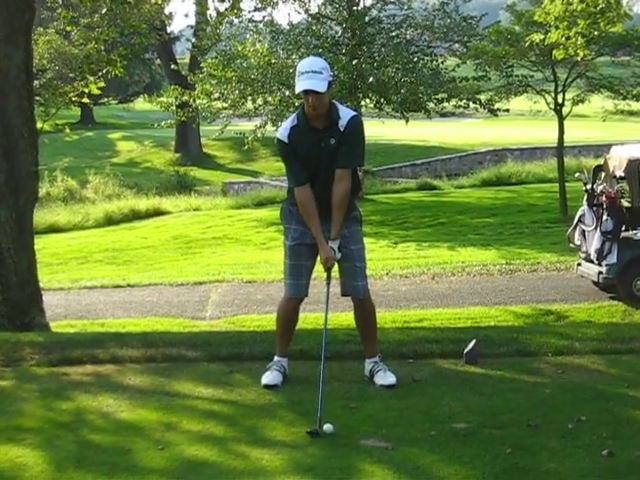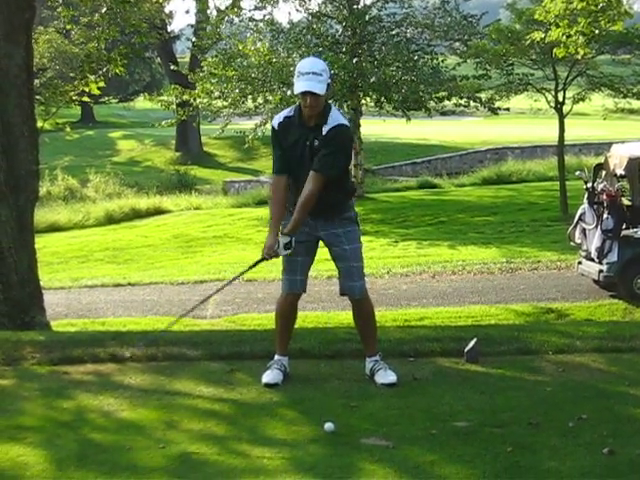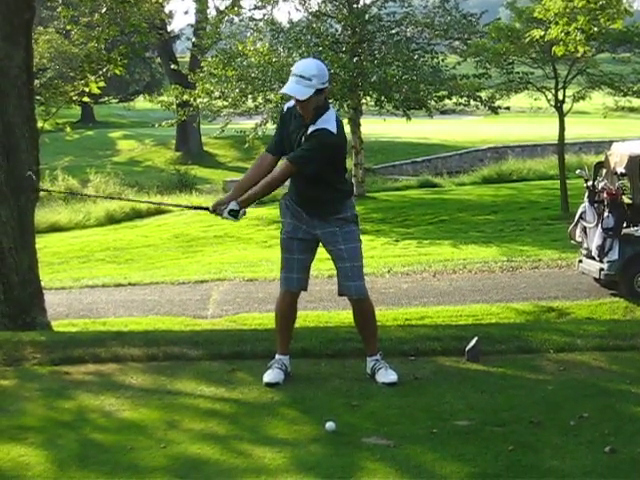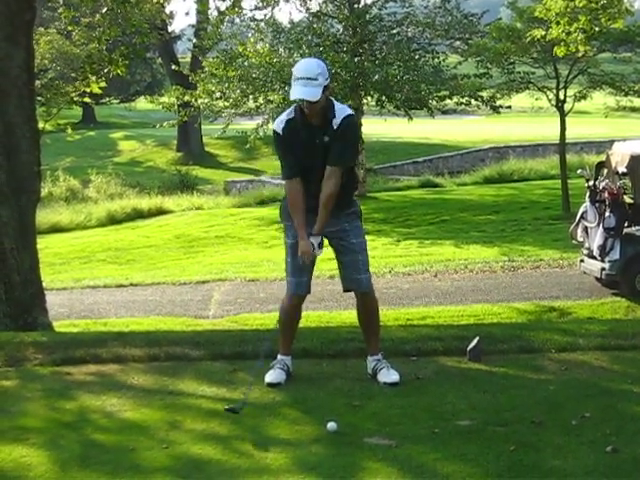
dt=0.5s
person 1, frame 1
left shoulder: (349, 122)
right shoulder: (288, 134)
left elbow: (342, 182)
right elbow: (301, 190)
left wrist: (334, 237)
right wrist: (320, 242)
left hip: (344, 215)
right hip: (300, 217)
left knee: (360, 292)
right knee: (293, 294)
left ankle: (373, 361)
right ankle: (280, 360)
person 1, frame 2
left shoulder: (338, 129)
right shoulder: (282, 124)
left elbow: (313, 186)
right elbow: (280, 181)
left wrist: (288, 233)
right wrist: (272, 230)
left hip: (338, 216)
right hip: (297, 215)
left knee: (357, 292)
right knee: (290, 291)
left ankle: (373, 360)
right ankle: (280, 359)
person 1, frame 3
left shoulder: (327, 133)
right shoulder: (290, 112)
left elbow: (281, 174)
right elbow: (267, 159)
left wrist: (241, 205)
right wrist: (230, 195)
left hip: (336, 216)
right hip: (298, 211)
left knee: (356, 292)
right knee: (289, 289)
left ankle: (374, 359)
right ankle: (281, 358)
person 1, frame 4
left shoulder: (345, 121)
right shoulder: (283, 127)
left elbow: (333, 181)
right elbow: (292, 183)
left wrist: (320, 232)
right wrist: (302, 235)
left hip: (343, 211)
right hip: (300, 213)
left knee: (363, 287)
right knee: (295, 292)
left ankle: (375, 358)
right ankle: (283, 359)
